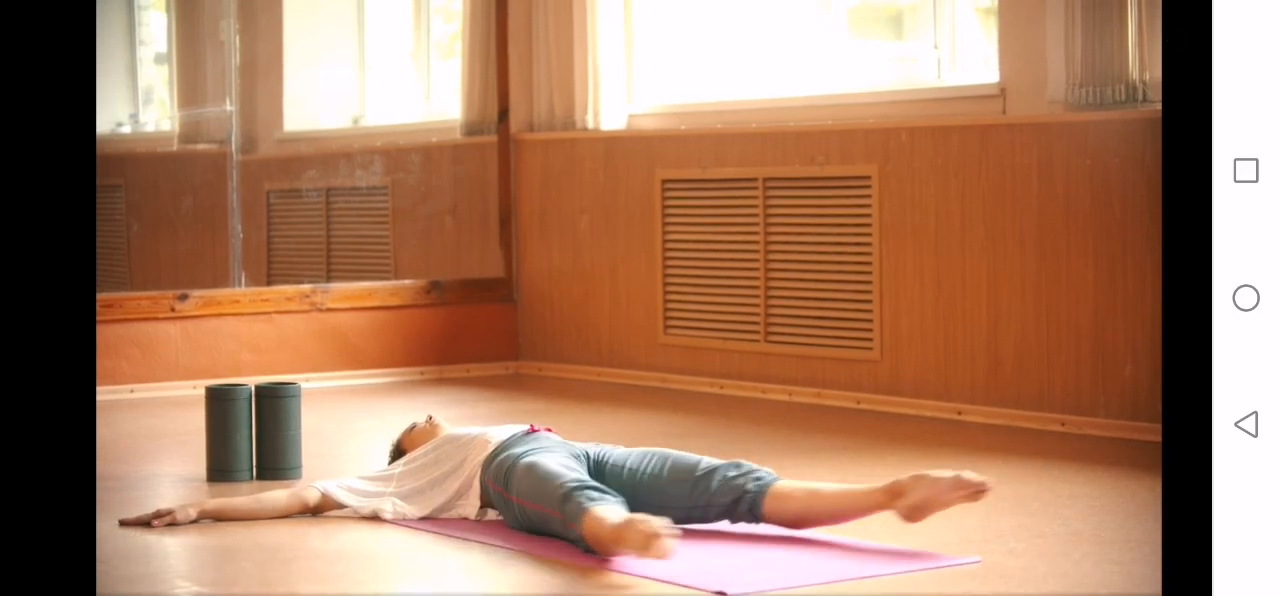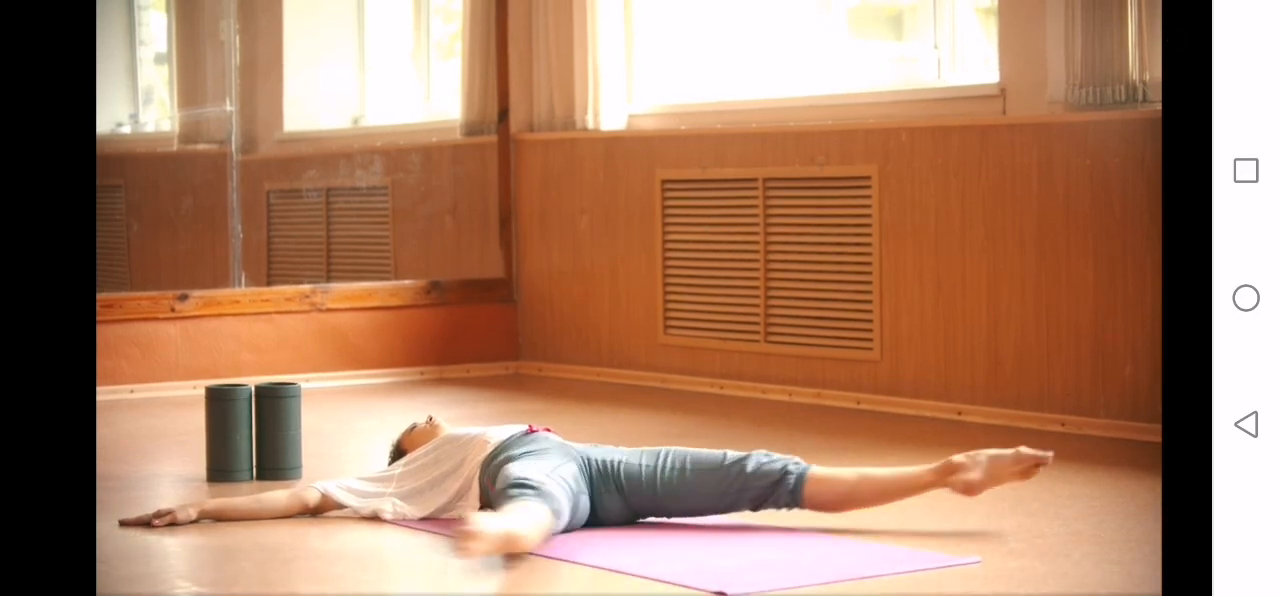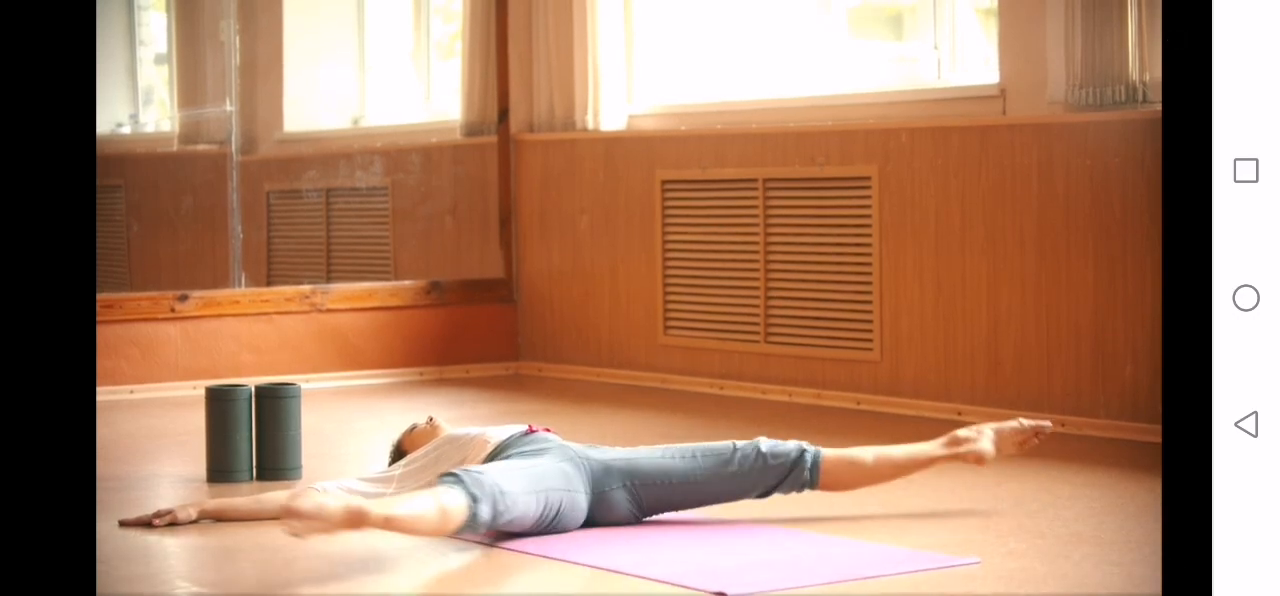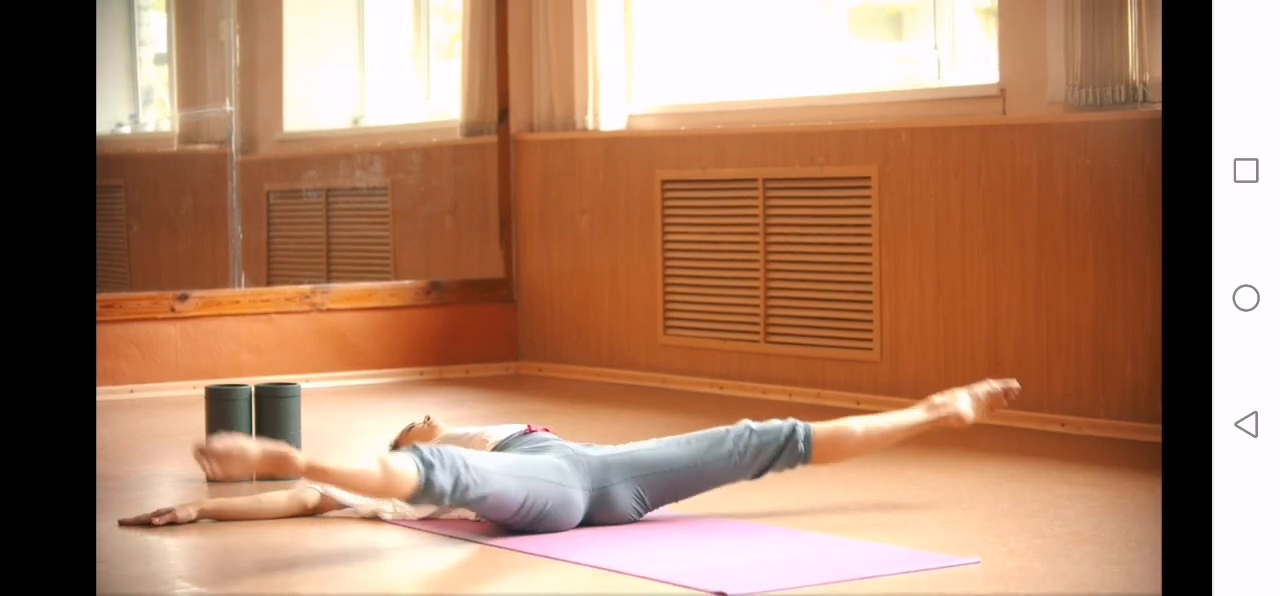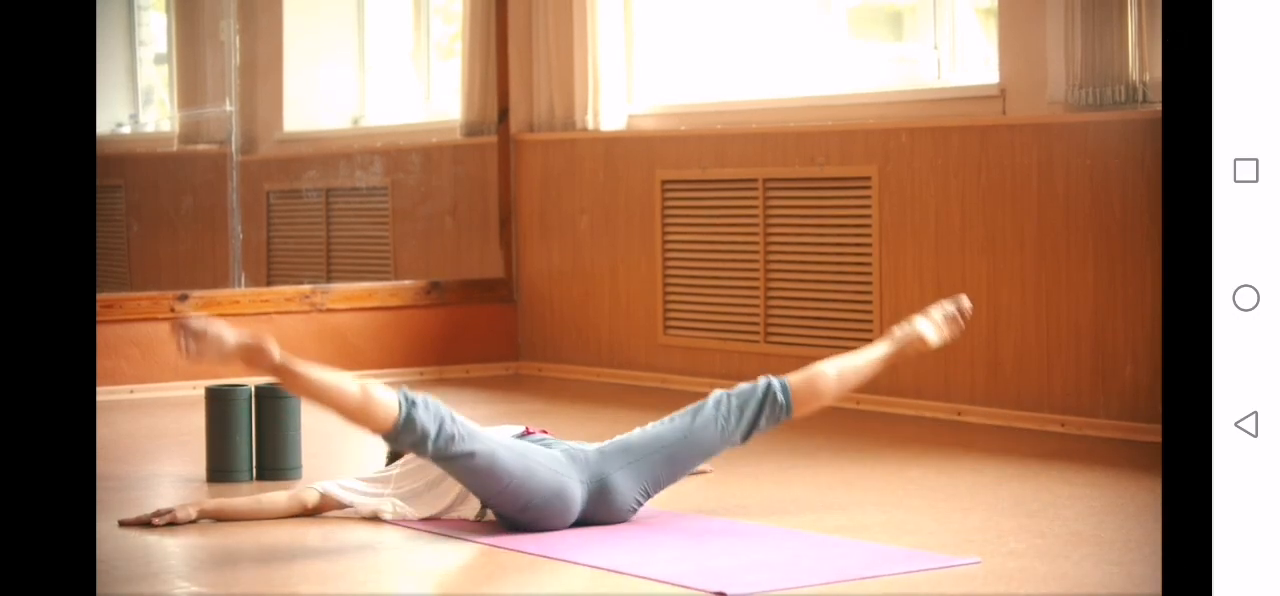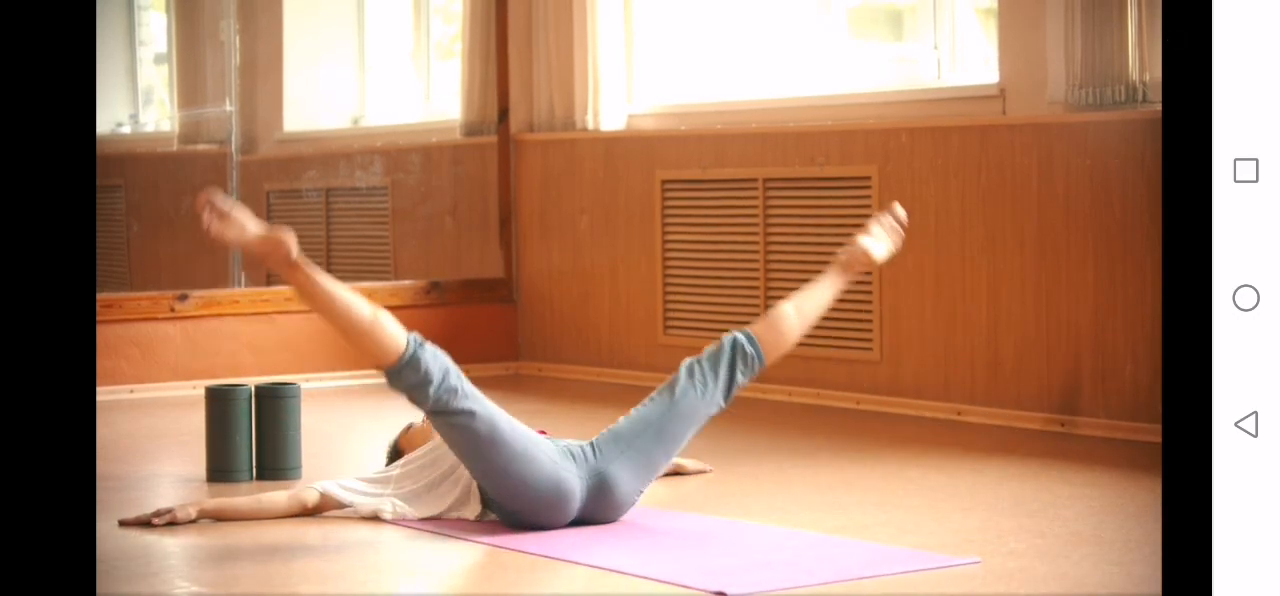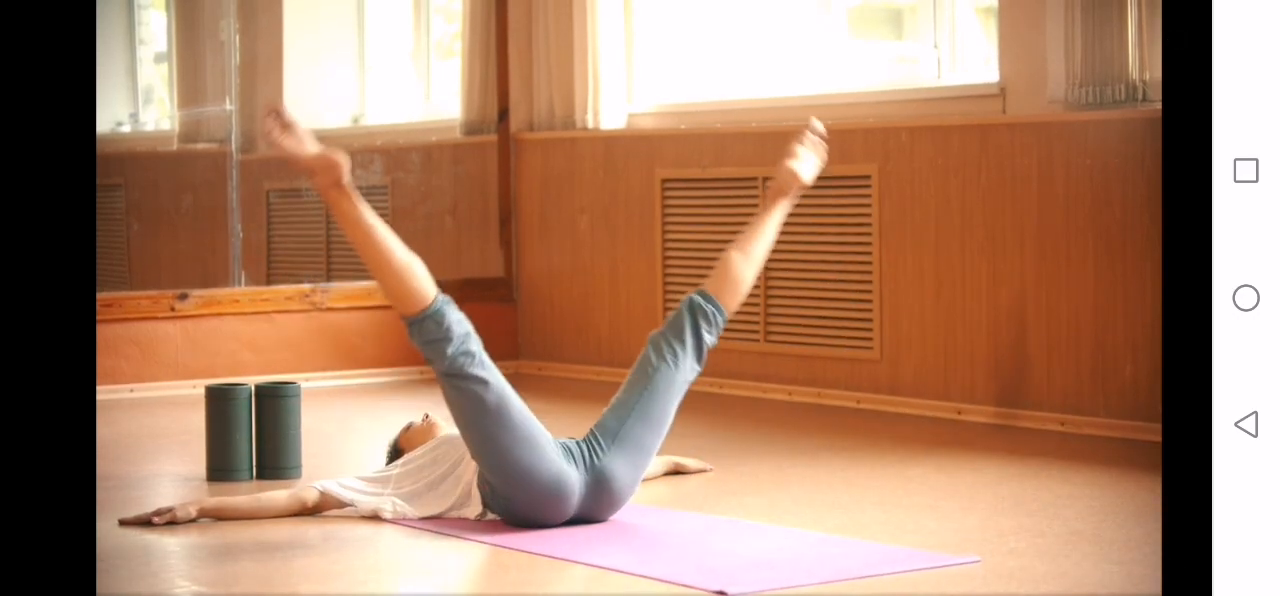
dt=0.3s
person 1, frame 1
left shoulder: (473, 438)
right shoulder: (398, 477)
right elbow: (300, 497)
right wrist: (199, 507)
left hip: (572, 453)
right hip: (522, 468)
left knee: (735, 483)
right knee: (590, 505)
left ankle: (899, 490)
person 1, frame 2
left shoulder: (467, 445)
right shoulder: (395, 477)
right elbow: (300, 498)
right wrist: (200, 509)
left hip: (585, 459)
right hip: (527, 470)
left knee: (763, 474)
right knee: (567, 498)
person 1, frame 3
left shoulder: (473, 450)
right shoulder: (400, 476)
right elbow: (345, 493)
right wrist: (201, 510)
left hip: (583, 466)
right hip: (540, 475)
left knee: (778, 460)
person 1, frame 4
left shoulder: (454, 450)
right shoulder: (420, 461)
right elbow: (303, 502)
right wrist: (204, 508)
left hip: (584, 469)
right hip: (548, 481)
left knee: (770, 440)
person 1, frame 5
left shoulder: (454, 464)
right shoulder: (398, 481)
right elbow: (301, 495)
right wrist: (200, 508)
left hip: (585, 469)
right hip: (546, 486)
left knee: (759, 399)
person 1, frame 6
left shoulder: (464, 452)
right shoulder: (401, 477)
right elbow: (294, 497)
left wrist: (662, 448)
right wrist: (200, 509)
left hip: (591, 476)
right hip: (542, 489)
left knee: (727, 359)
right knee: (463, 369)
person 1, frame 7
left shoulder: (476, 453)
right shoulder: (405, 477)
right elbow: (299, 497)
left wrist: (656, 454)
right wrist: (199, 508)
left hip: (592, 479)
right hip: (538, 490)
left knee: (694, 324)
right knee: (445, 334)
